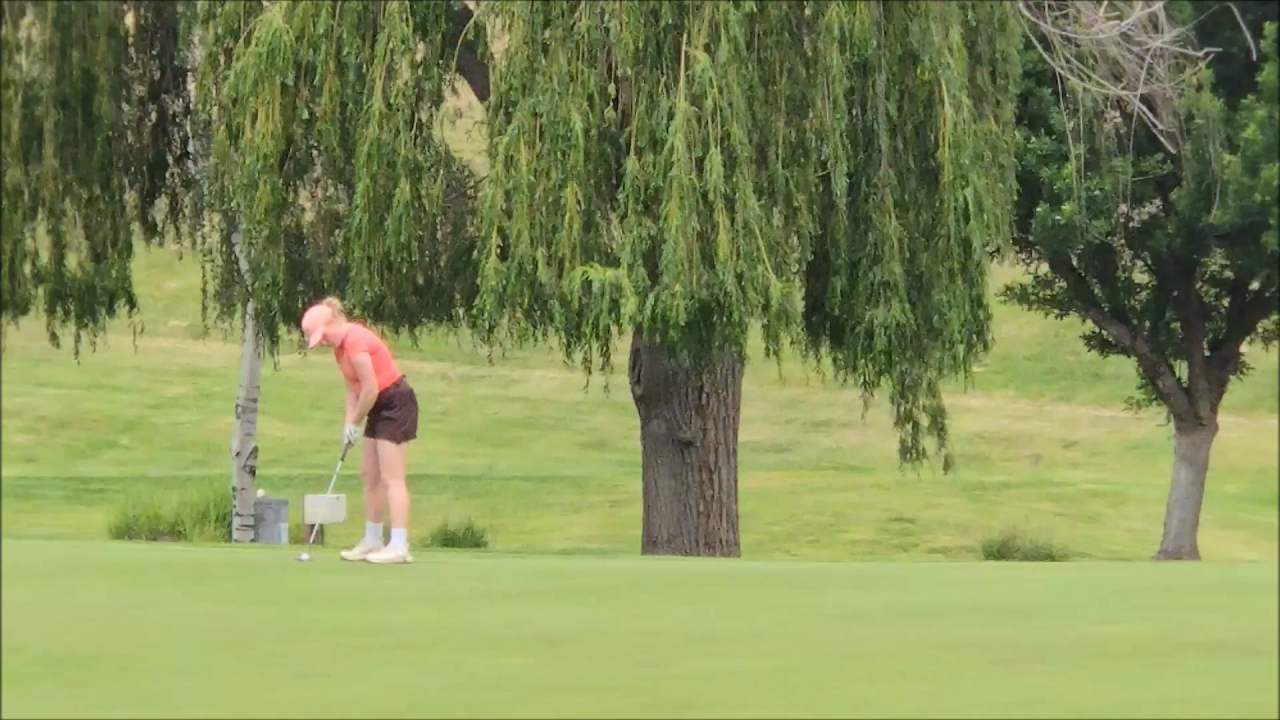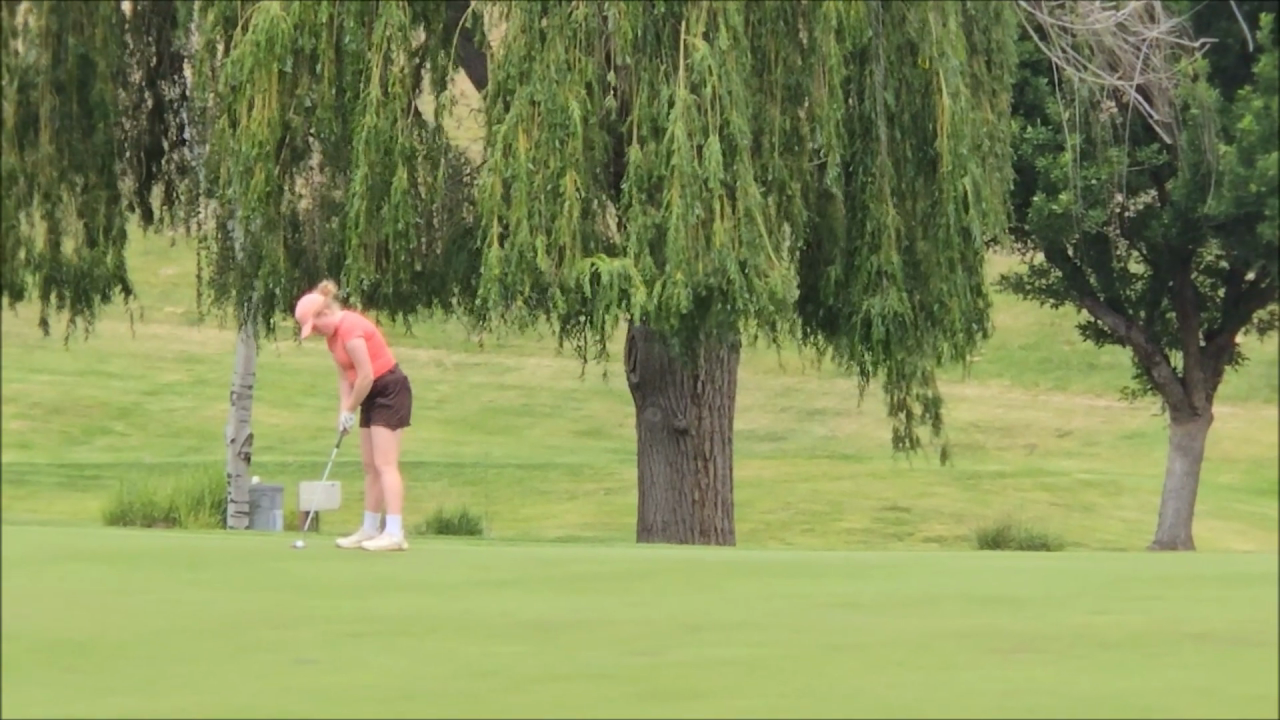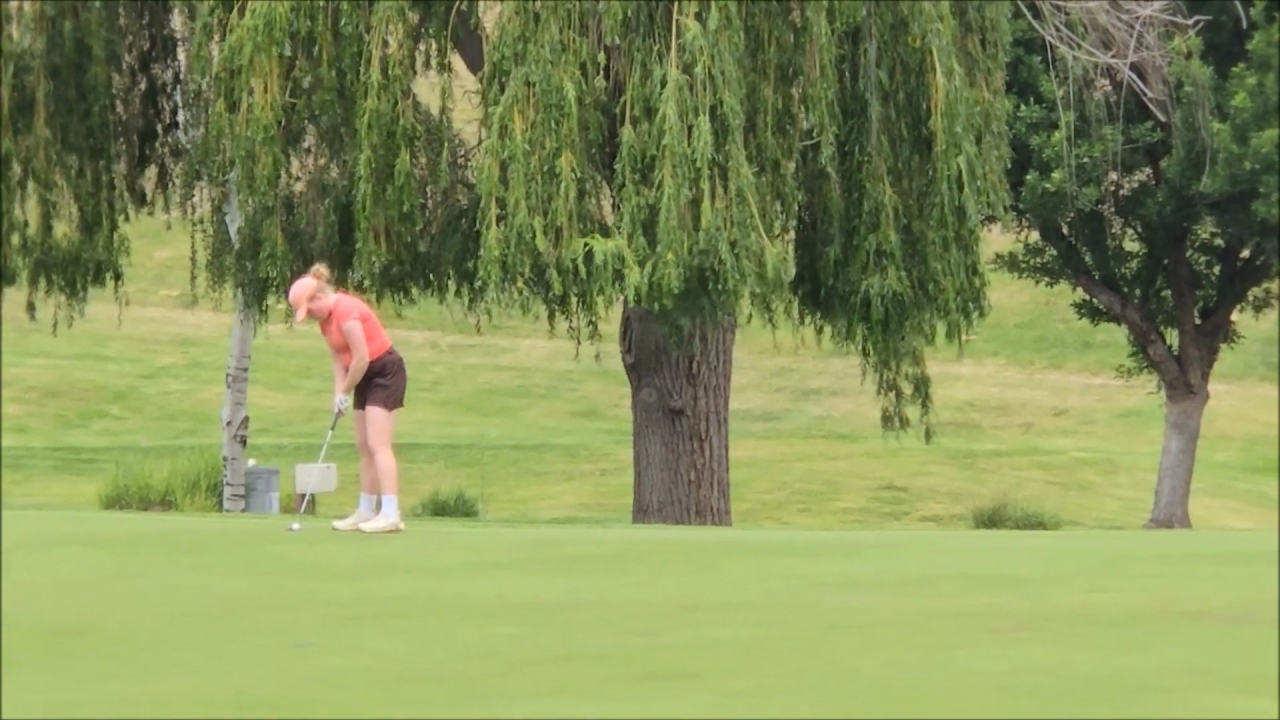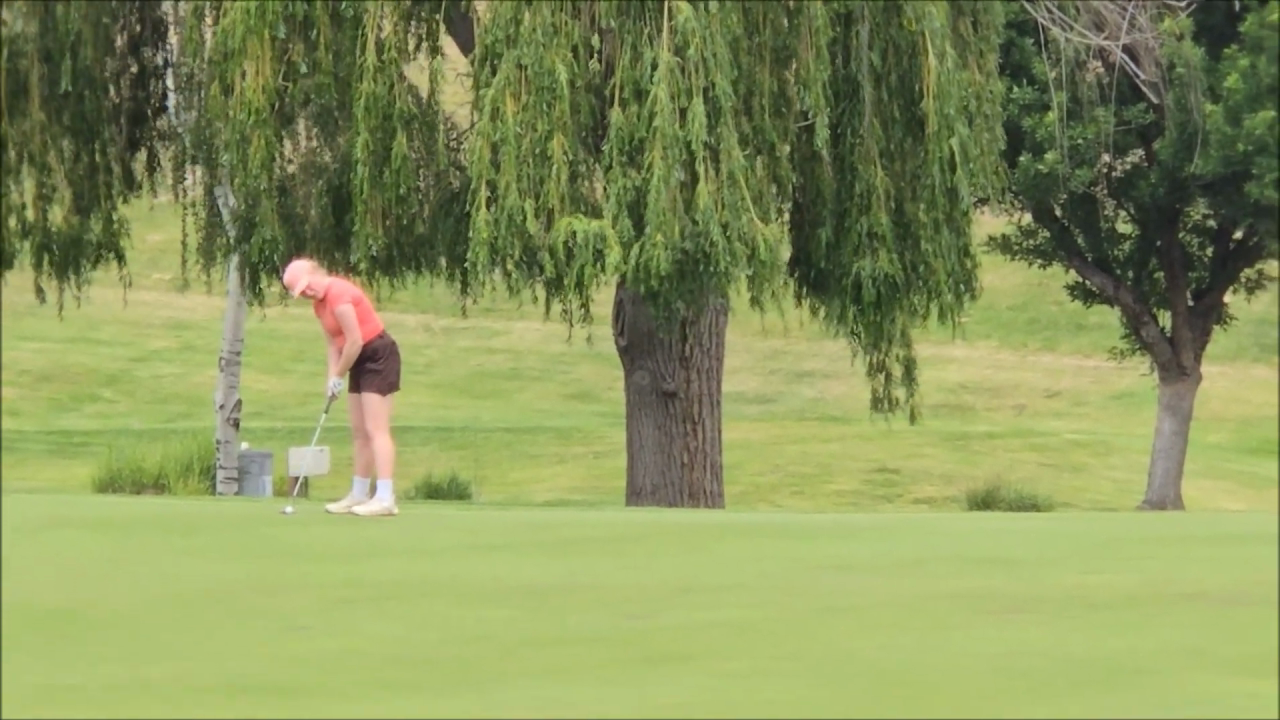
dt=0.7s
person 1, frame 1
left shoulder: (355, 342)
right shoulder: (340, 347)
left elbow: (371, 390)
right elbow: (353, 388)
left wrist: (355, 422)
right wrist: (349, 423)
left hip: (396, 405)
right hip: (380, 409)
left knee: (391, 478)
right knee: (370, 475)
left ankle: (399, 546)
right ankle: (372, 540)
person 1, frame 2
left shoulder: (350, 328)
right shoulder: (333, 335)
left elbow: (366, 376)
right elbow: (345, 376)
left wrist: (350, 409)
right wrist: (344, 411)
left hip: (390, 392)
right hip: (372, 396)
left knee: (384, 464)
right knee: (370, 466)
left ankle: (395, 533)
right ankle: (370, 529)
person 1, frame 3
left shoulder: (345, 310)
right shoulder: (326, 319)
left elbow: (361, 357)
right elbow: (339, 359)
left wrist: (345, 392)
right wrist: (339, 394)
left hip: (385, 373)
right hip: (366, 378)
left knee: (378, 444)
right knee: (364, 448)
left ankle: (391, 514)
right ankle: (366, 511)
person 1, frame 4
left shoulder: (339, 293)
right shoulder: (320, 303)
left elbow: (355, 341)
right elbow: (334, 342)
left wrist: (338, 375)
right wrist: (332, 377)
left hip: (379, 357)
right hip: (361, 362)
left knee: (376, 430)
right knee: (359, 431)
left ankle: (385, 498)
right ankle: (359, 494)
